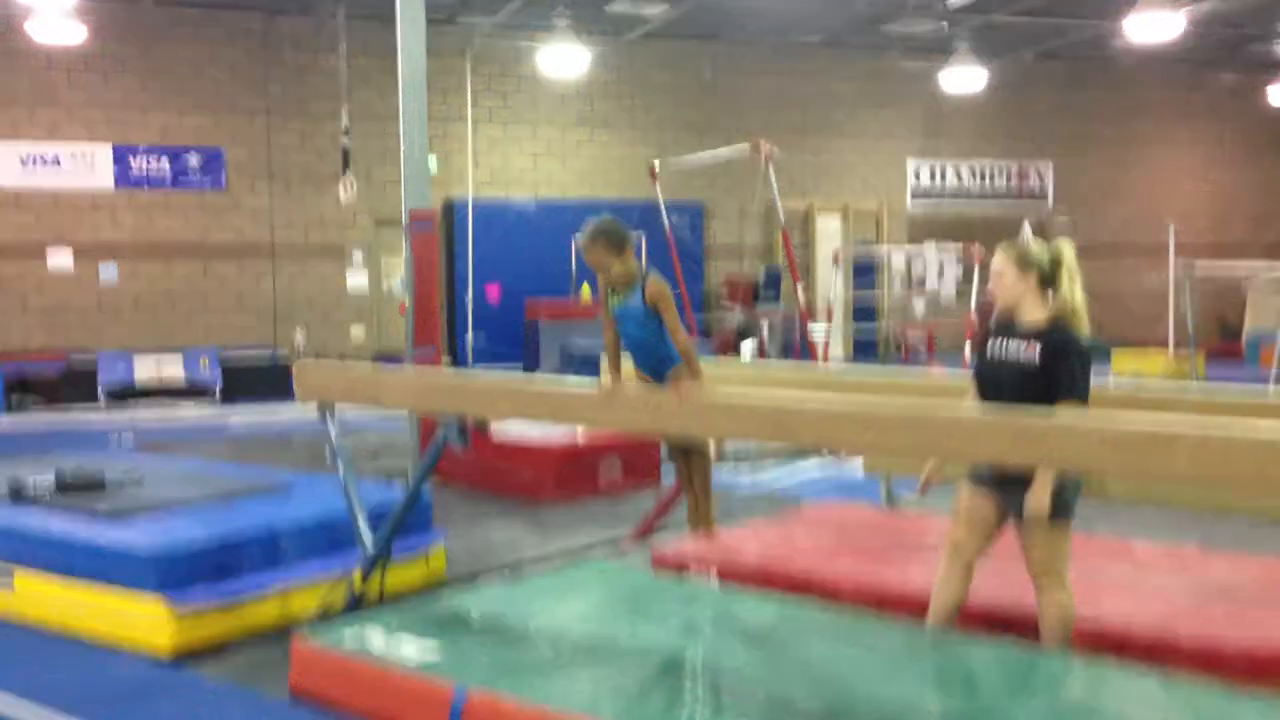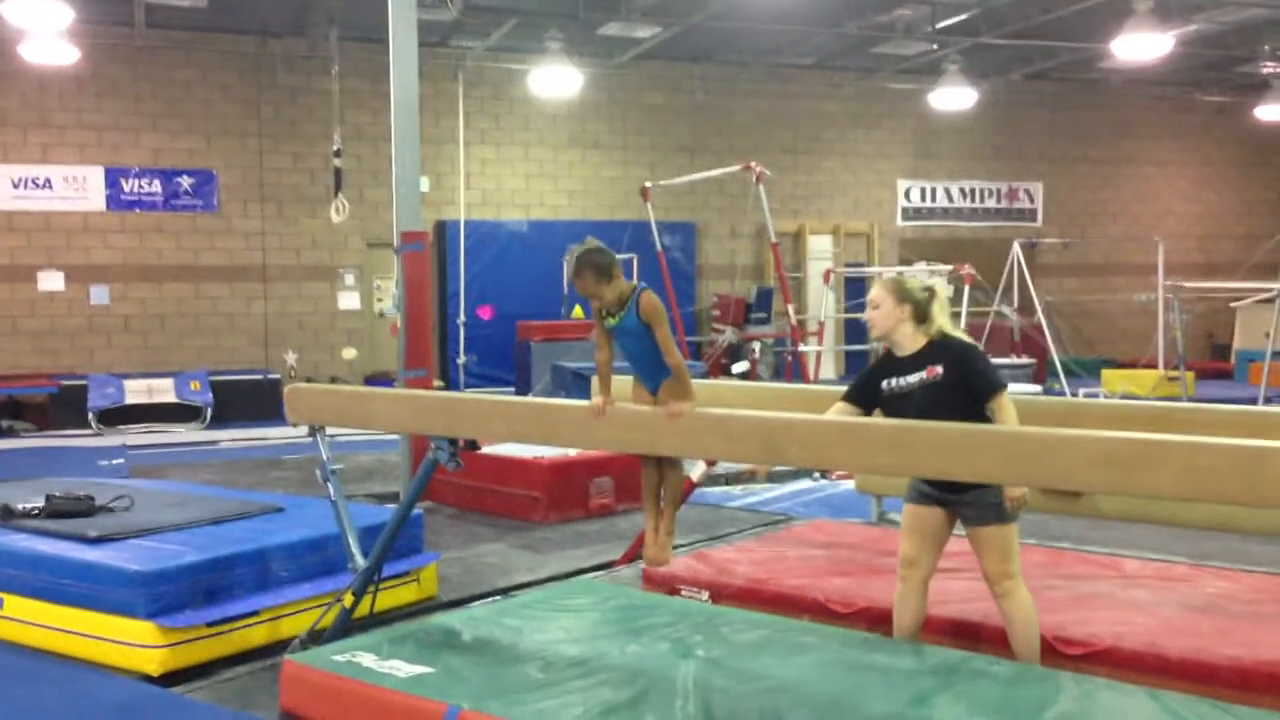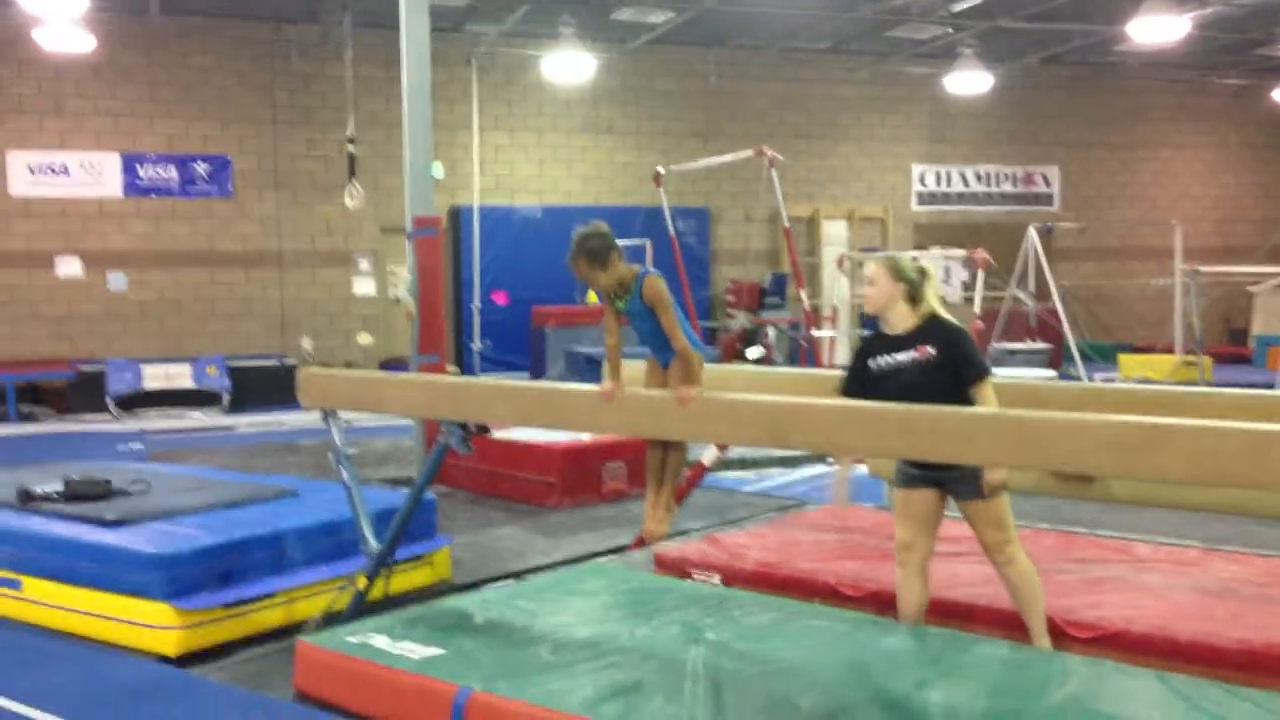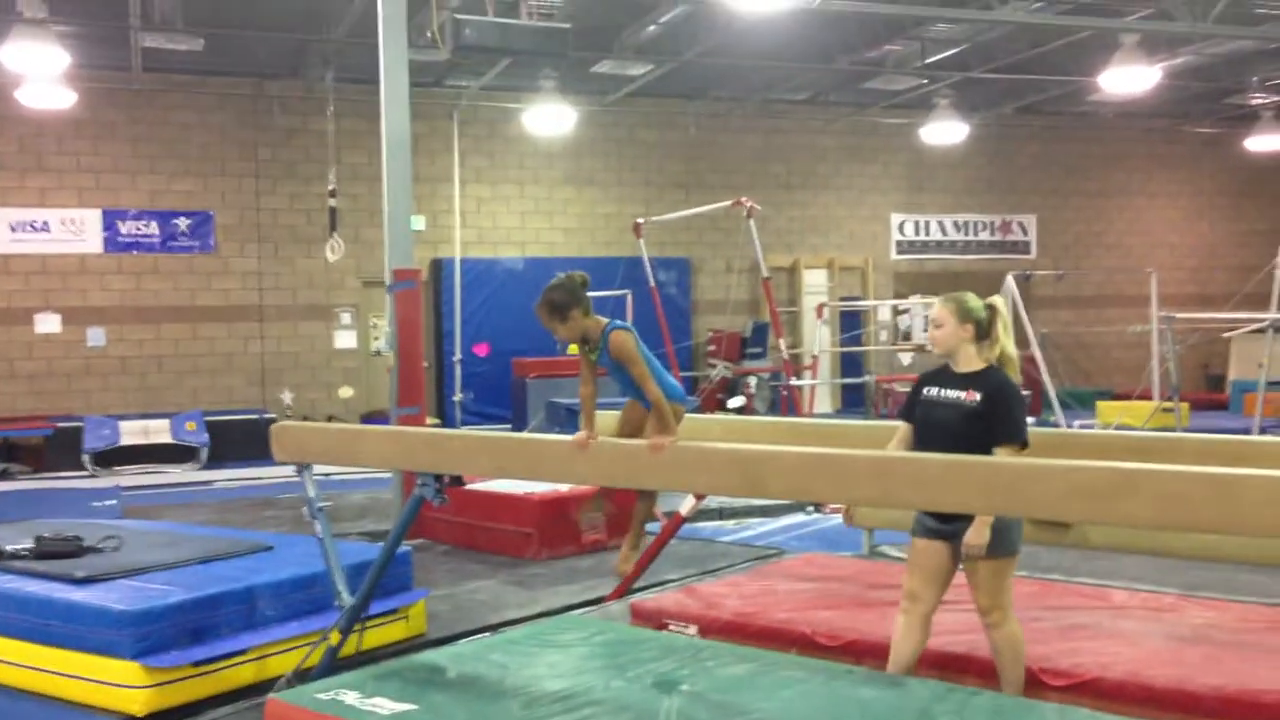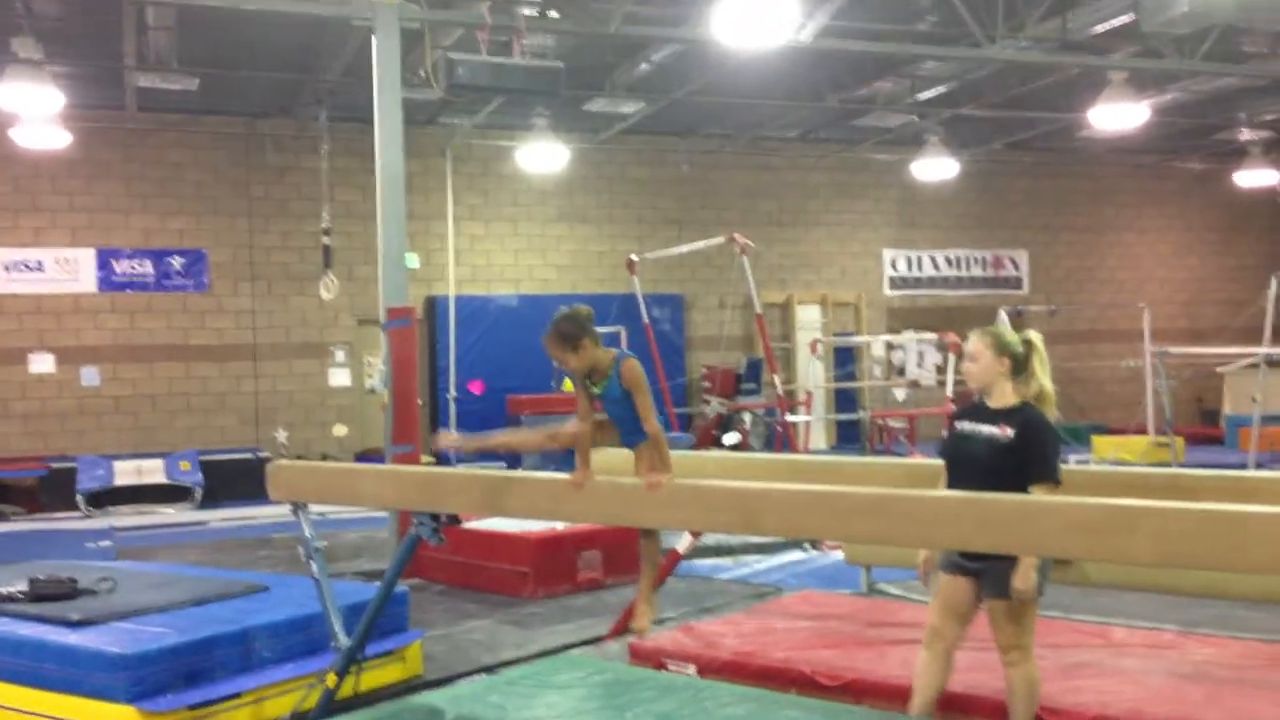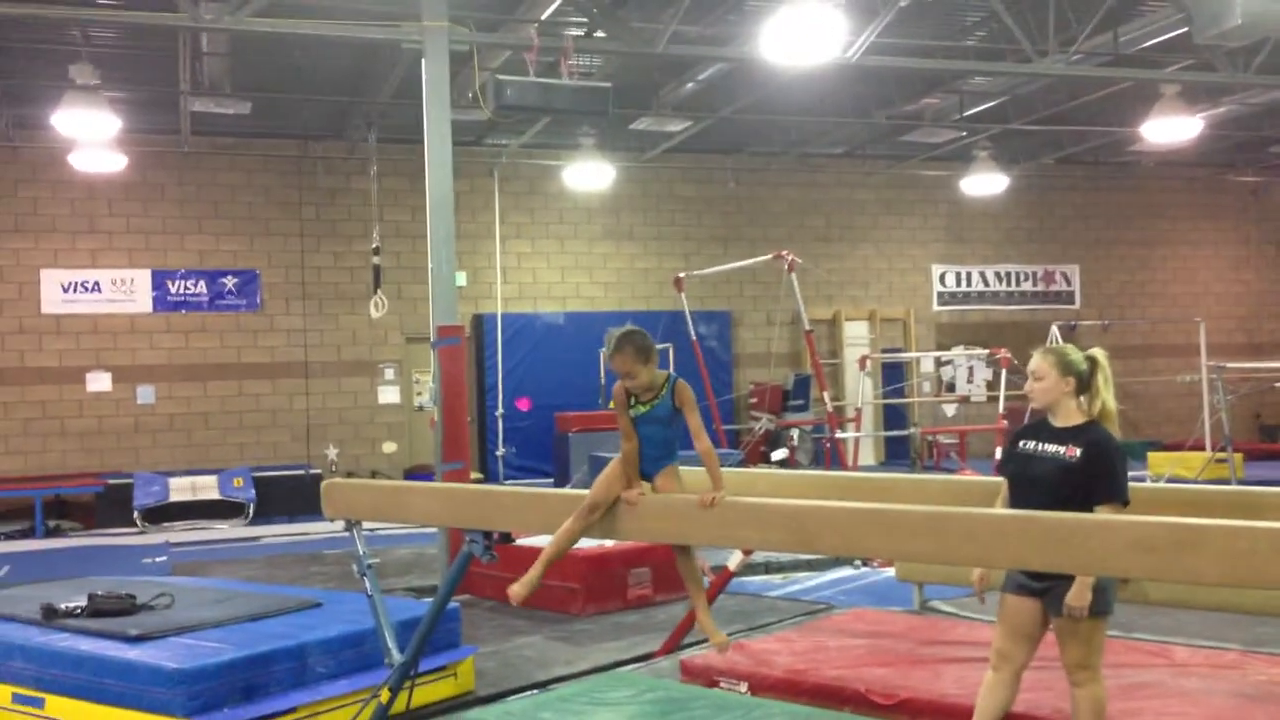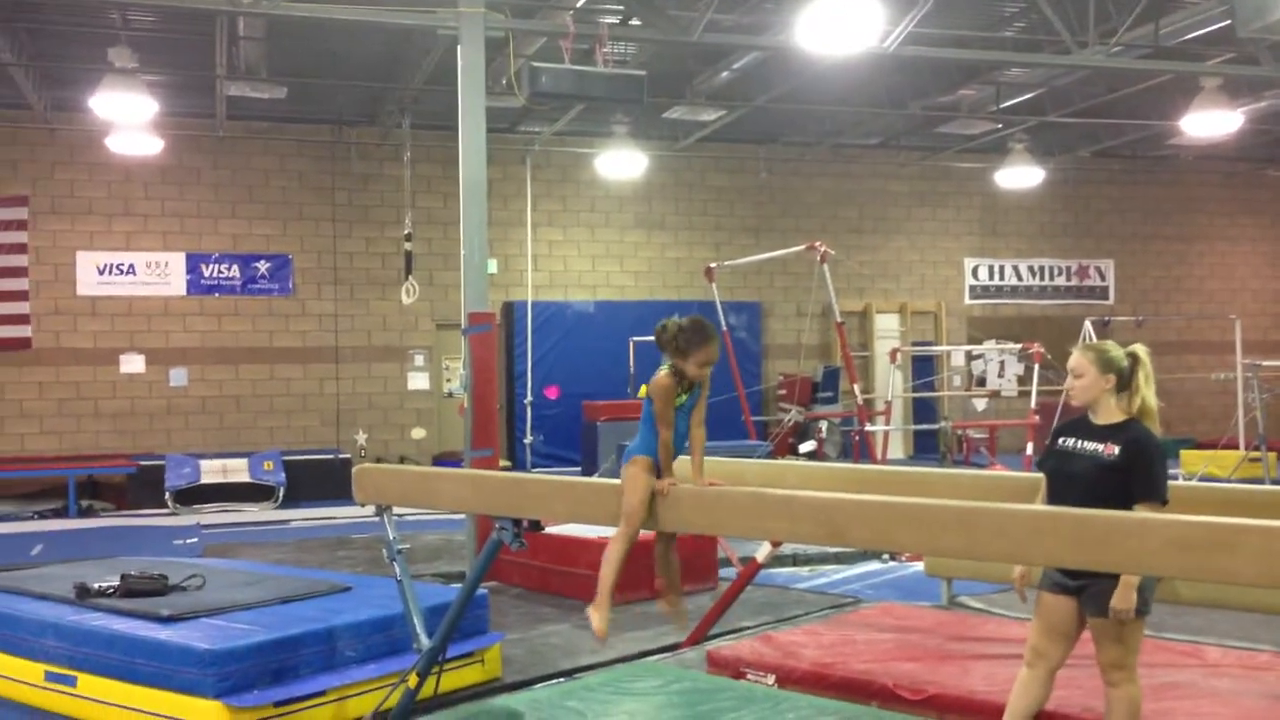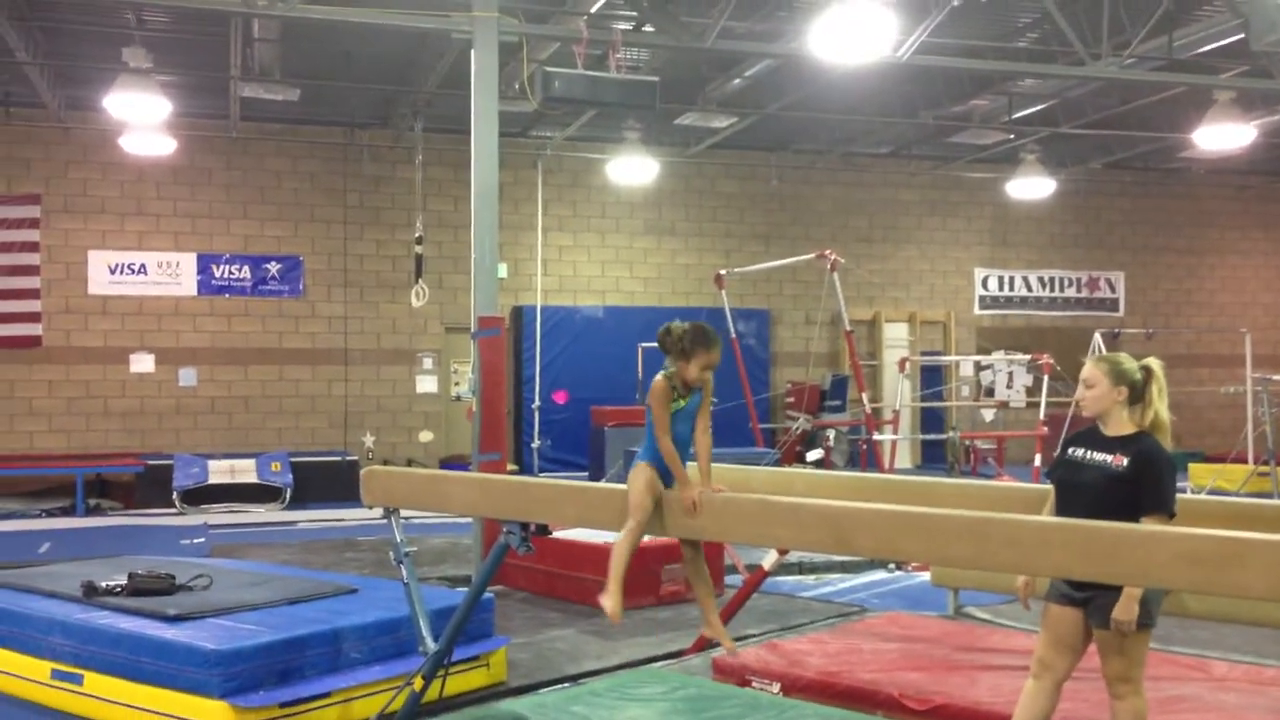
dt=0.5s
person 1, frame 1
left shoulder: (1063, 344)
right shoulder: (999, 336)
right elbow: (977, 405)
left wrist: (1041, 485)
right wrist: (940, 458)
left hip: (1038, 478)
right hip: (990, 471)
left knee: (1047, 579)
right knee: (956, 554)
person 1, frame 2
left shoulder: (956, 354)
right shoulder: (882, 370)
left elbow: (1002, 409)
right elbow: (835, 419)
left hip: (980, 484)
right hip: (929, 484)
left knee: (1003, 580)
right knee: (909, 570)
person 1, frame 3
left shoulder: (945, 336)
right shoulder: (870, 349)
left elbow: (984, 395)
left wrist: (994, 459)
left hip: (966, 461)
right hip: (915, 465)
left knee: (1002, 549)
right knee: (908, 553)
left ankle: (1041, 646)
person 1, frame 4
left shoulder: (1000, 388)
right shoulder: (929, 383)
right elbow: (904, 441)
left wrist: (984, 523)
left hip: (984, 518)
right hip: (933, 515)
left knee: (995, 613)
right knee: (914, 602)
person 1, frame 5
left shoulder: (1033, 425)
right shoulder: (965, 417)
left elbow: (1041, 499)
left wrist: (1028, 565)
right wrist: (930, 542)
left hip: (1008, 556)
right hip: (961, 550)
left knee: (1013, 650)
right knee: (937, 638)
person 1, frame 6
left shoulder: (1099, 444)
right shoulder: (1024, 436)
right elbow: (1006, 502)
left wrist: (1084, 582)
left hip: (1076, 575)
right hip: (1026, 570)
left knee: (1081, 672)
right knee: (1003, 660)
person 1, frame 7
left shoulder: (1139, 442)
right shoulder: (1065, 432)
right elbow: (1046, 498)
left wrist: (1129, 584)
left hip: (1113, 575)
right hip: (1063, 568)
left knee: (1117, 671)
right knee: (1037, 658)
person 1, frame 8
left shoulder: (1149, 455)
right shoulder: (1076, 443)
right elbow: (1053, 509)
left wrist: (1132, 595)
left hip: (1119, 586)
right hip: (1069, 579)
left knee: (1123, 684)
right knee: (1044, 670)
person 2, frame 1
left shoulder: (652, 285)
right shoulder: (606, 287)
left elbow: (678, 335)
right elbow: (611, 334)
left wrist: (695, 379)
right wrist: (614, 375)
left hip: (673, 369)
right hip: (645, 372)
left knee: (691, 438)
right knee: (671, 439)
left ankle: (705, 501)
right ankle: (691, 500)
person 2, frame 2
left shoulder: (646, 301)
right shoulder: (599, 307)
left elbow: (671, 353)
right elbow: (603, 352)
left wrist: (687, 398)
right wrist: (604, 395)
left hip: (669, 377)
right hip: (642, 379)
left ankle: (668, 527)
right ankle: (651, 524)
person 2, frame 3
left shoulder: (650, 285)
right shoulder: (608, 290)
left elbow: (677, 336)
right elbow: (612, 337)
left wrist: (693, 382)
right wrist: (613, 379)
left hip: (683, 353)
right hip: (658, 355)
left ankle: (665, 503)
right ankle: (653, 499)
person 2, frame 4
left shoulder: (617, 337)
right shoulder: (585, 338)
left elbow: (650, 387)
right elbow: (587, 386)
left wrist: (668, 432)
right wrist: (587, 430)
left hip: (667, 398)
right hip: (641, 397)
left ankle: (632, 543)
right ankle: (600, 498)
person 2, frame 5
left shoulder: (627, 367)
right shoulder: (581, 373)
left elbow: (650, 420)
right elbow: (584, 418)
left wrist: (664, 470)
right wrist: (582, 469)
left hip: (646, 436)
right hip: (617, 427)
right knee: (549, 437)
left ankle: (644, 598)
right ankle: (467, 443)
person 2, frame 6
left shoulder: (678, 388)
right shoulder: (621, 392)
left elbow: (701, 440)
right elbow: (629, 442)
left wrist: (718, 487)
right wrist: (631, 485)
left hip: (663, 464)
right hip: (632, 460)
right knee: (591, 507)
left ankle: (703, 615)
right ankle: (534, 573)
person 2, frame 7
left shoulder: (701, 379)
right shoulder: (664, 381)
left elbow: (697, 428)
right elbow: (665, 433)
left wrist: (698, 476)
right wrist: (666, 475)
left hip: (662, 463)
right hip: (643, 459)
left knee: (668, 532)
right knee: (631, 526)
left ankle: (670, 596)
right ankle: (600, 605)
person 2, frame 8
left shoulder: (704, 384)
right shoulder: (661, 384)
left elbow: (702, 432)
right elbow: (663, 440)
left wrist: (705, 482)
right wrist: (684, 485)
left hip: (678, 471)
right hip: (649, 465)
left knee: (692, 548)
right knee: (639, 518)
left ankle: (712, 622)
right ankle: (612, 591)
